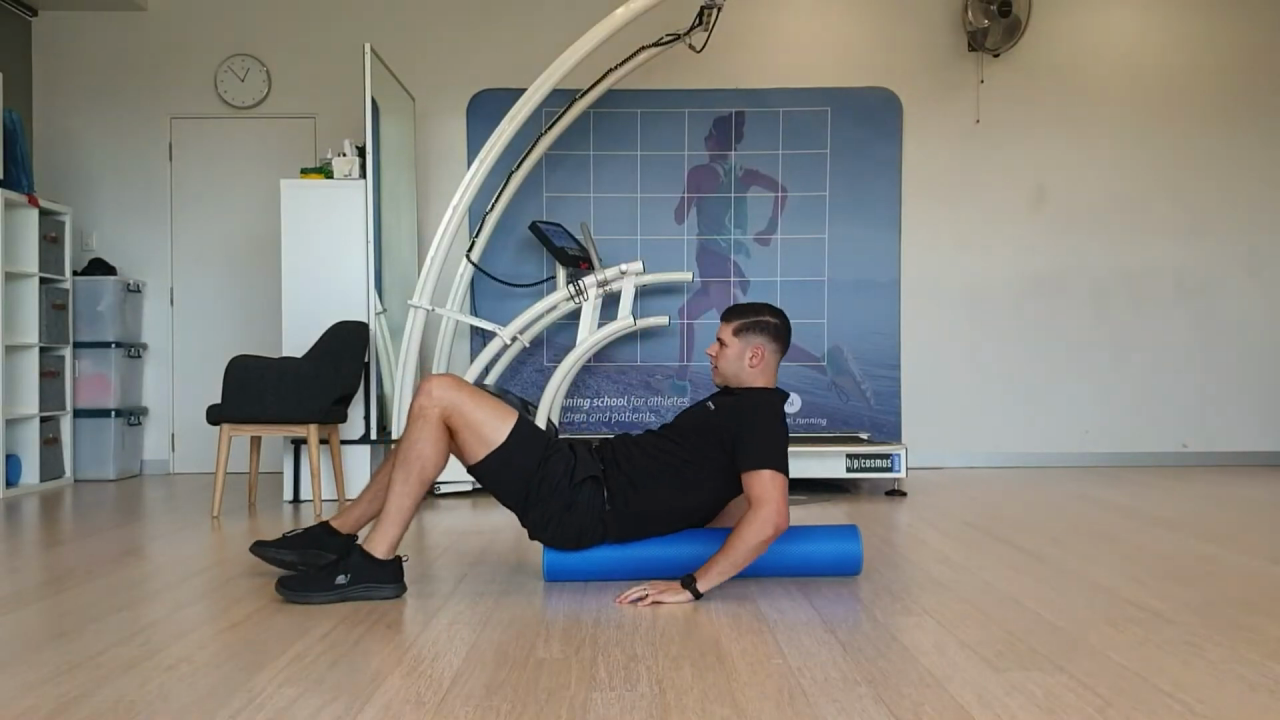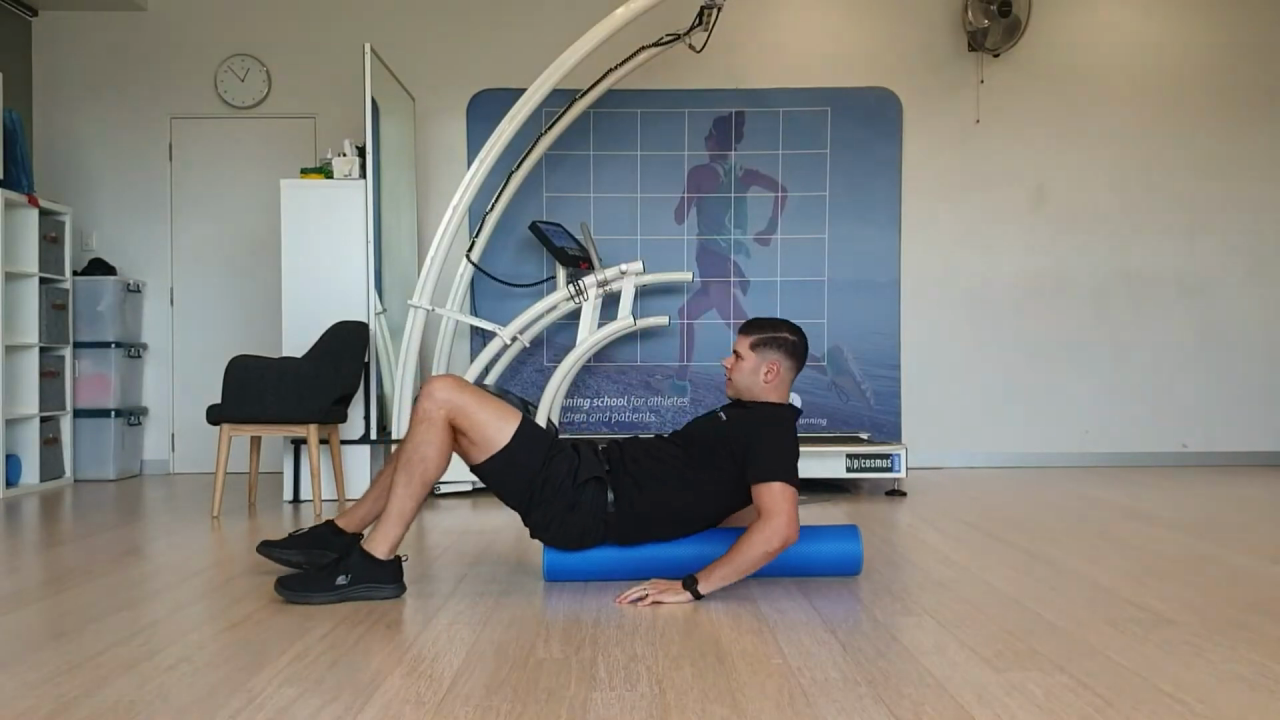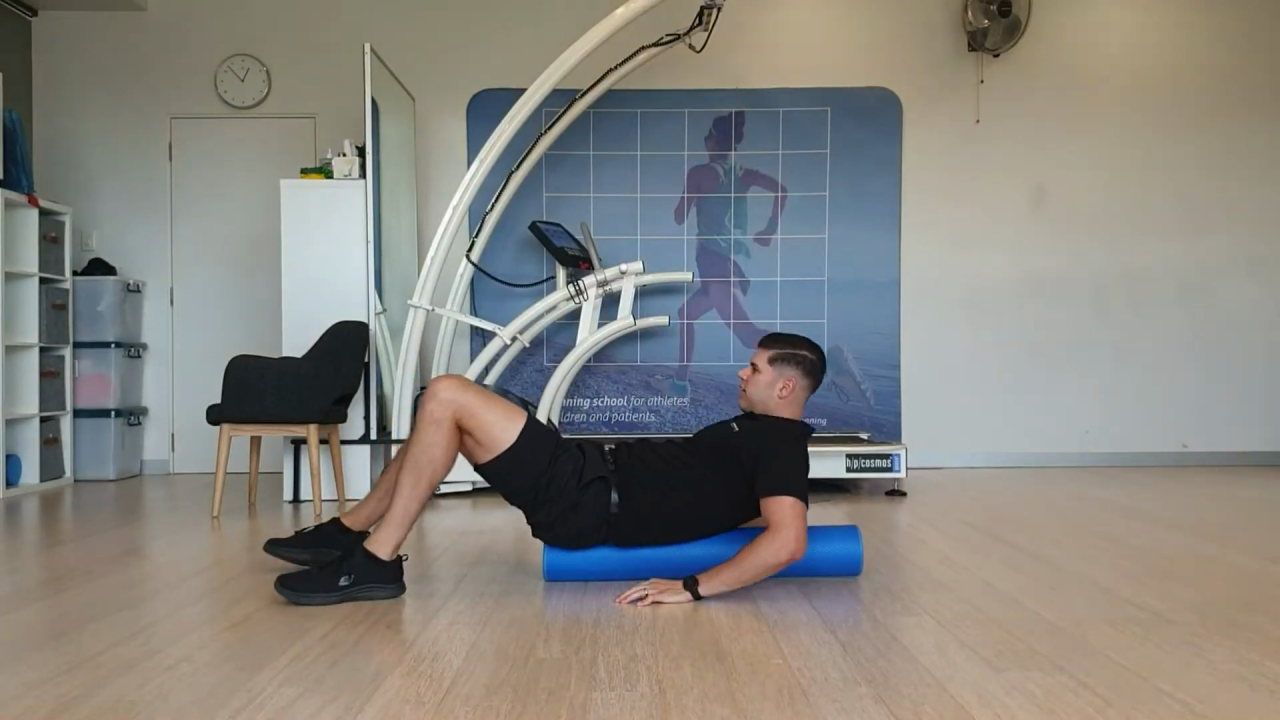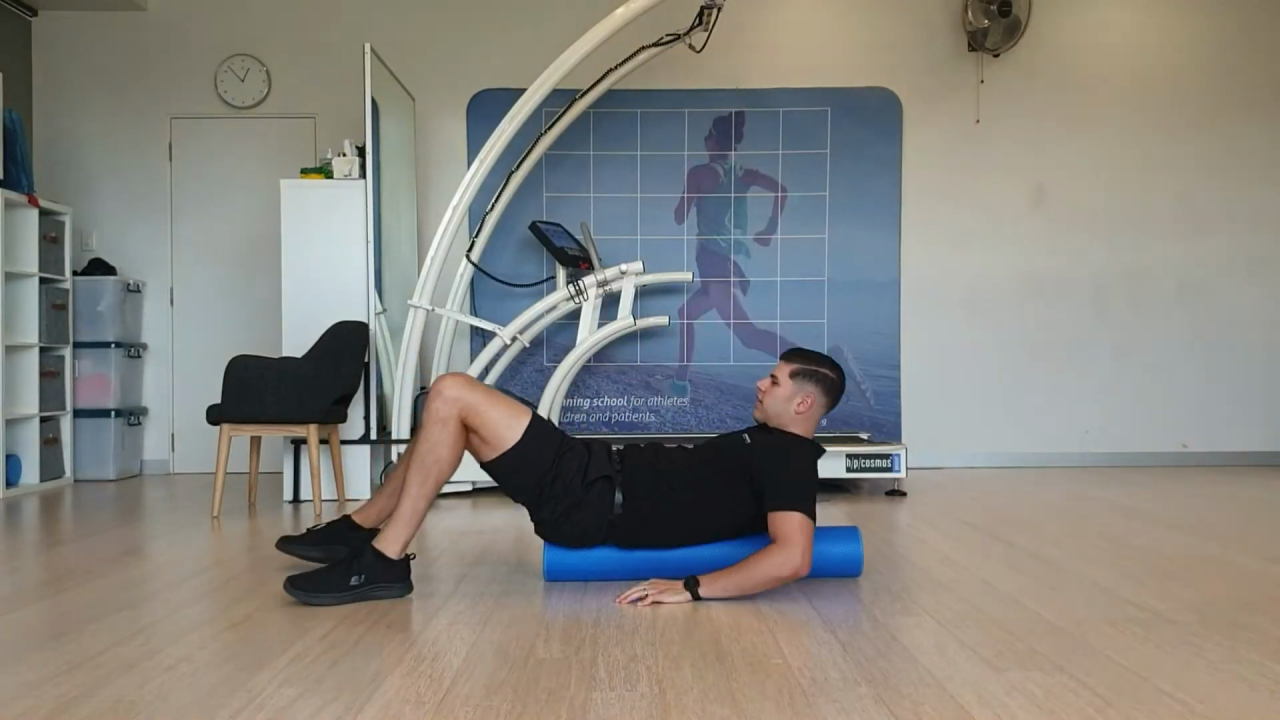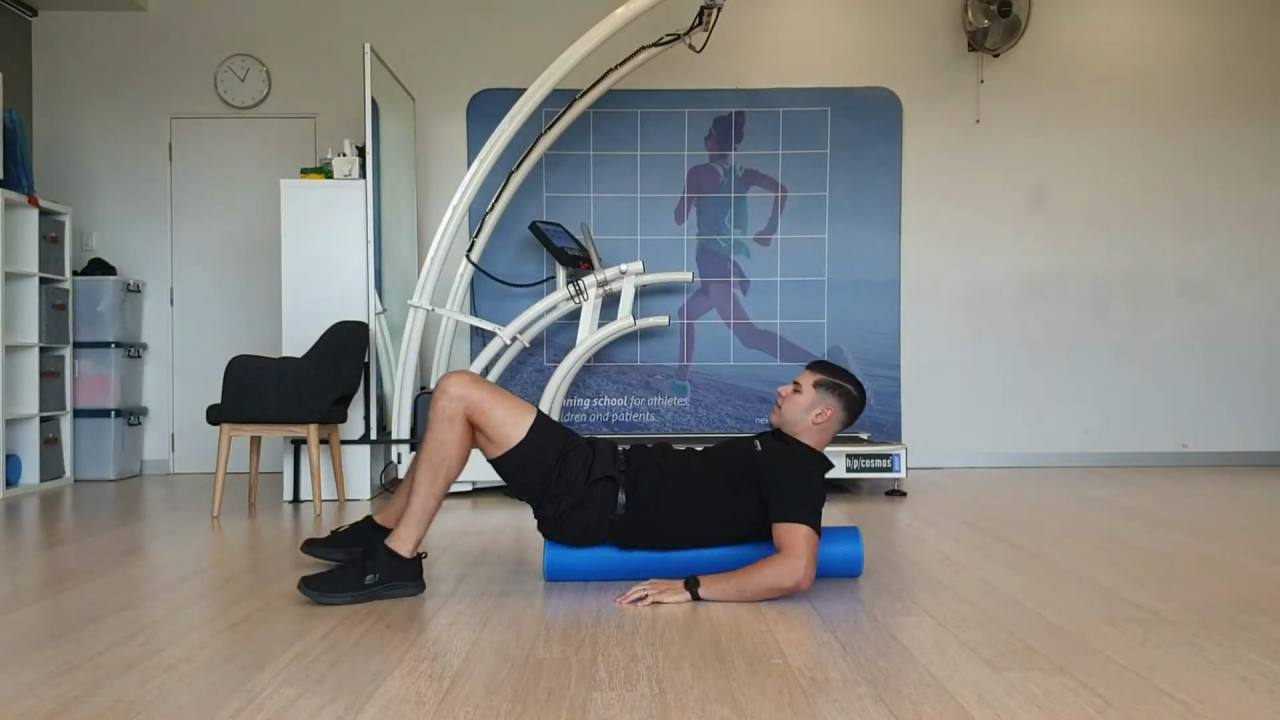
dt=0.1s
person 1, frame 1
left shoulder: (756, 418)
right shoulder: (745, 410)
left elbow: (769, 516)
right elbow: (743, 503)
left wrist: (692, 585)
left hip: (579, 504)
right hip: (585, 479)
left knee: (437, 396)
right knee: (438, 409)
left ankle: (374, 562)
right ankle: (338, 535)
person 1, frame 2
left shoulder: (767, 430)
right shoulder: (756, 423)
left elbow: (779, 527)
right elbow: (758, 513)
left wrist: (693, 587)
left hip: (584, 504)
right hip: (594, 473)
left knee: (441, 396)
right knee: (441, 412)
left ankle: (375, 562)
right ankle: (342, 534)
person 1, frame 3
left shoulder: (777, 446)
right shoulder: (763, 435)
left elbow: (787, 542)
left wrist: (690, 587)
left hip: (586, 504)
right hip: (593, 475)
left knee: (446, 397)
right knee: (447, 408)
left ankle: (375, 560)
right ankle: (350, 531)
person 1, frame 4
left shoulder: (788, 459)
right shoulder: (775, 447)
left elbow: (792, 557)
right elbow: (725, 507)
left wrist: (690, 589)
left hip: (593, 502)
right hip: (604, 471)
left knee: (451, 395)
right knee: (451, 410)
left ankle: (384, 560)
right ankle: (360, 529)
person 1, frame 5
left shoulder: (798, 472)
right shoulder: (782, 452)
left elbow: (794, 571)
right elbow: (712, 498)
left wrist: (688, 588)
left hip: (594, 503)
right hip: (607, 473)
left knee: (455, 393)
right knee: (462, 397)
left ankle: (395, 560)
right ankle: (381, 529)
person 2, frame 1
left shoulder: (700, 173)
right shoulder: (744, 173)
left elbow: (680, 218)
right elbow: (781, 190)
left wrist: (688, 196)
right wrist: (770, 230)
left hip: (715, 261)
right hip: (736, 261)
right knee: (687, 315)
left ankle: (825, 364)
right ankle: (681, 381)
person 2, frame 2
left shoulder: (700, 173)
right shoulder: (745, 173)
left elbow: (680, 218)
right elbow: (781, 190)
left wrist: (689, 196)
right wrist: (770, 229)
left hip: (715, 261)
right hip: (736, 261)
right knee: (686, 315)
left ankle: (825, 364)
right ankle: (681, 381)
person 2, frame 3
left shoulder: (701, 173)
right shoulder: (744, 172)
left elbow: (680, 218)
right elbow: (779, 190)
left wrist: (688, 198)
right wrist: (770, 229)
left hip: (714, 260)
right hip: (734, 261)
left knee: (745, 331)
right knee: (688, 314)
right ankle: (681, 380)
person 2, frame 4
left shoulder: (700, 172)
right shoulder: (742, 173)
left elbow: (679, 218)
right elbow: (781, 190)
left wrist: (690, 196)
right wrist: (767, 231)
left hip: (714, 261)
right hip: (733, 263)
left knee: (748, 333)
right knee: (686, 314)
right ankle: (680, 382)
person 2, frame 5
left shoulder: (700, 173)
right shoulder: (744, 173)
left elbow: (680, 218)
right elbow: (780, 190)
left wrist: (686, 197)
right wrist: (771, 229)
left hip: (714, 261)
right hip: (734, 261)
left knee: (747, 333)
right knee: (687, 314)
right ankle: (681, 381)
